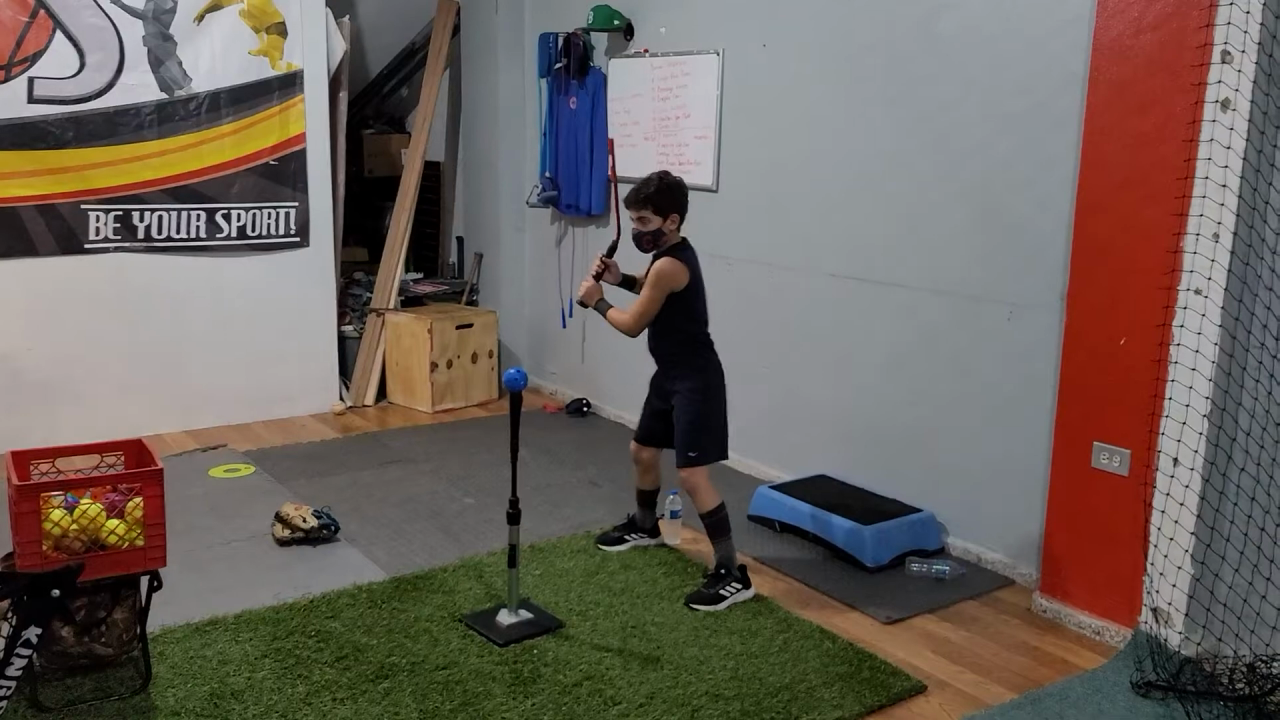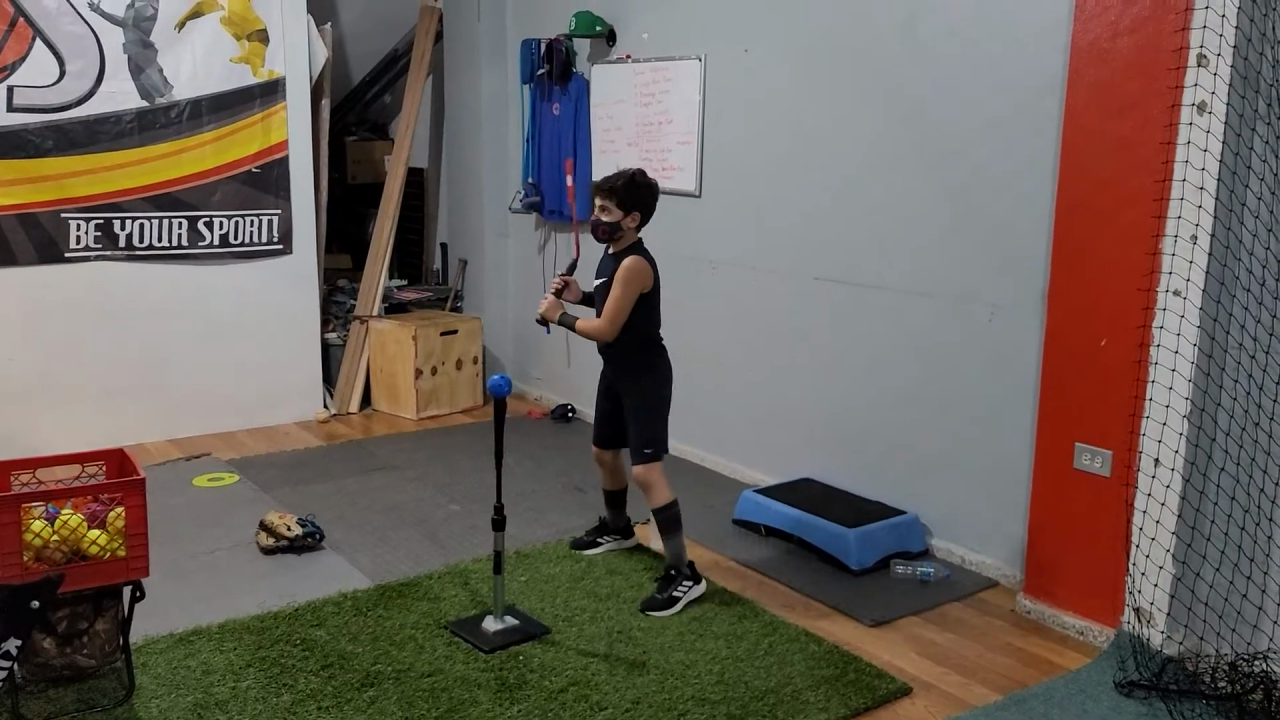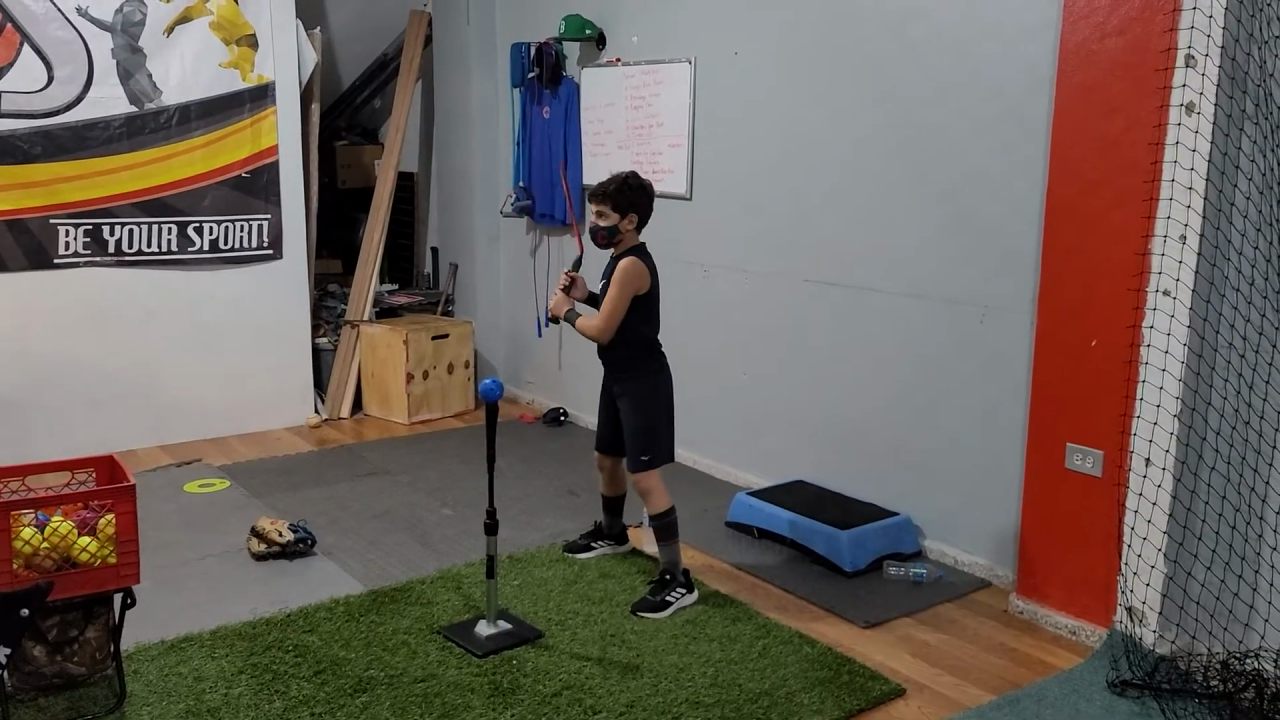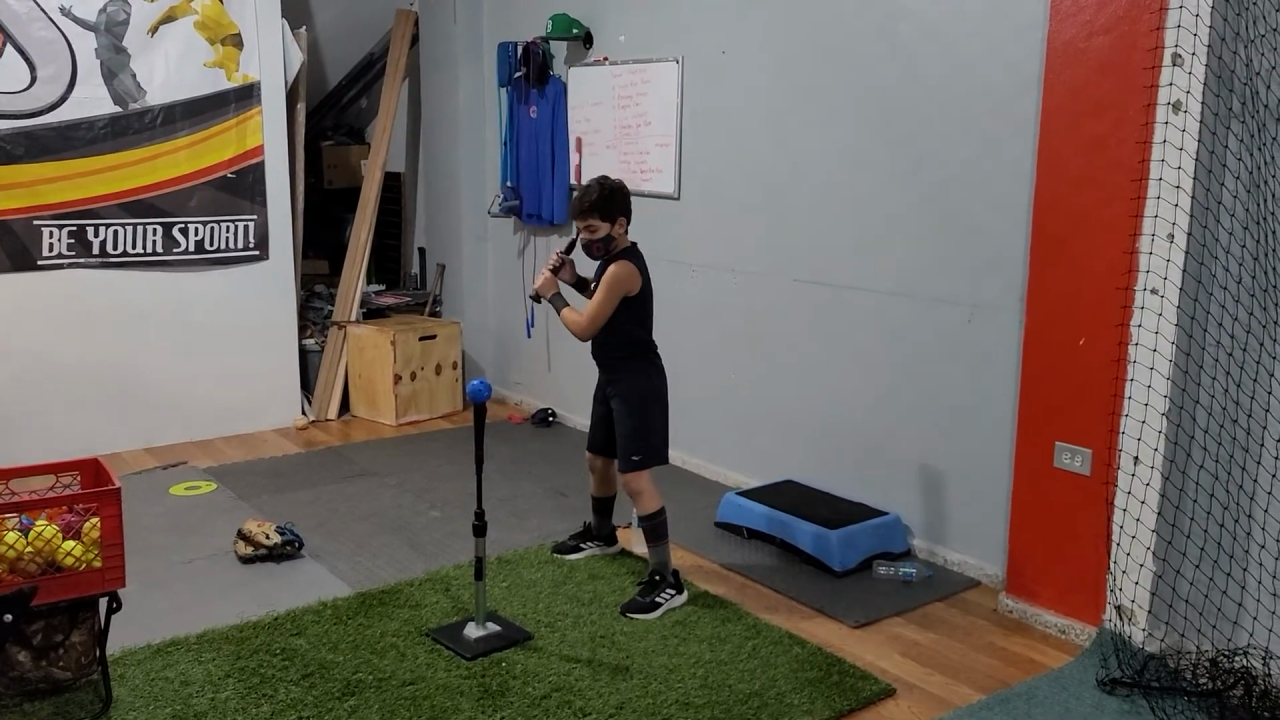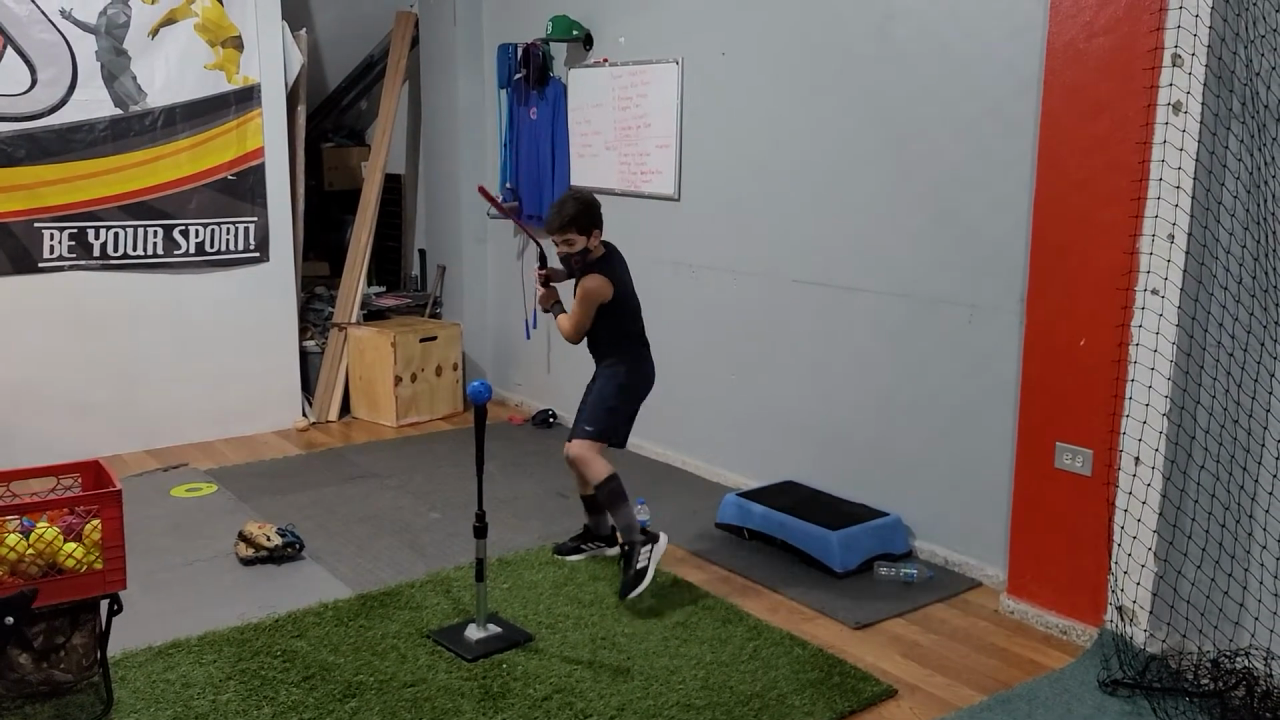
dt=1s
person 1, frame 1
left shoulder: (669, 265)
right shoulder: (673, 253)
left elbow: (633, 324)
right elbow: (650, 286)
left wrist: (597, 301)
right wrist: (619, 277)
left hip: (695, 379)
right hip: (671, 374)
left knee: (692, 475)
right knee: (642, 450)
left ankle: (732, 574)
right ankle: (644, 526)
person 1, frame 2
left shoulder: (634, 263)
right shoulder: (612, 254)
left elbow: (605, 329)
left wrist: (558, 315)
right wrist: (580, 296)
left hip: (645, 377)
right hip: (616, 372)
left knee: (646, 471)
right knee: (604, 451)
left ankle: (683, 573)
right ankle: (616, 528)
person 1, frame 3
left shoulder: (631, 265)
right shoulder: (622, 260)
left elbow: (602, 331)
left wrist: (566, 311)
right wrist: (587, 296)
left hip: (642, 381)
right hip: (619, 377)
left knee: (644, 477)
right knee: (607, 459)
left ankle: (677, 579)
right ankle: (611, 533)
person 1, frame 4
left shoulder: (623, 268)
right shoulder: (615, 261)
left elbow: (585, 328)
left wrist: (552, 294)
right wrist: (575, 281)
left hip: (637, 382)
right hip: (614, 377)
left knee: (635, 478)
right knee: (599, 459)
left ankle: (667, 580)
right ankle: (601, 534)
person 1, frame 5
left shoulder: (594, 282)
right shoulder: (604, 253)
left elbow: (573, 333)
left wrist: (553, 304)
right wrist: (562, 274)
left hip: (625, 368)
right hip: (614, 366)
left knee: (586, 451)
right knee: (573, 450)
left ankle: (639, 540)
right ankle: (600, 534)
